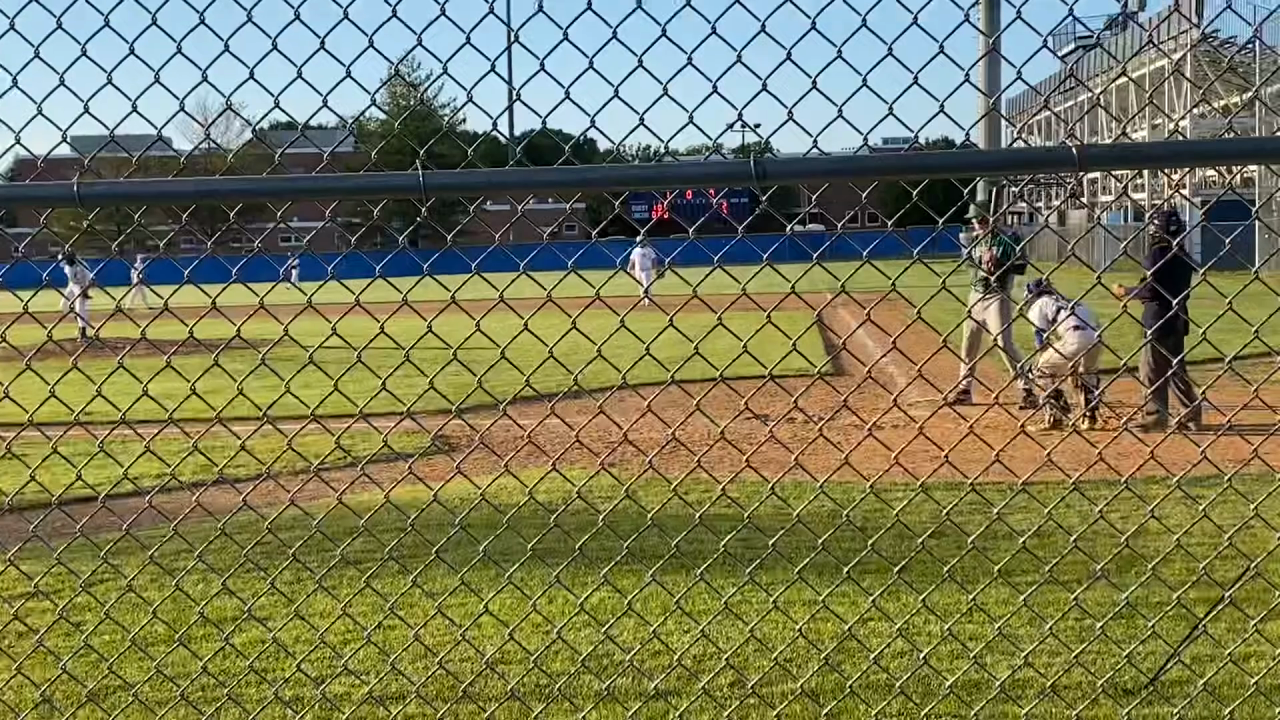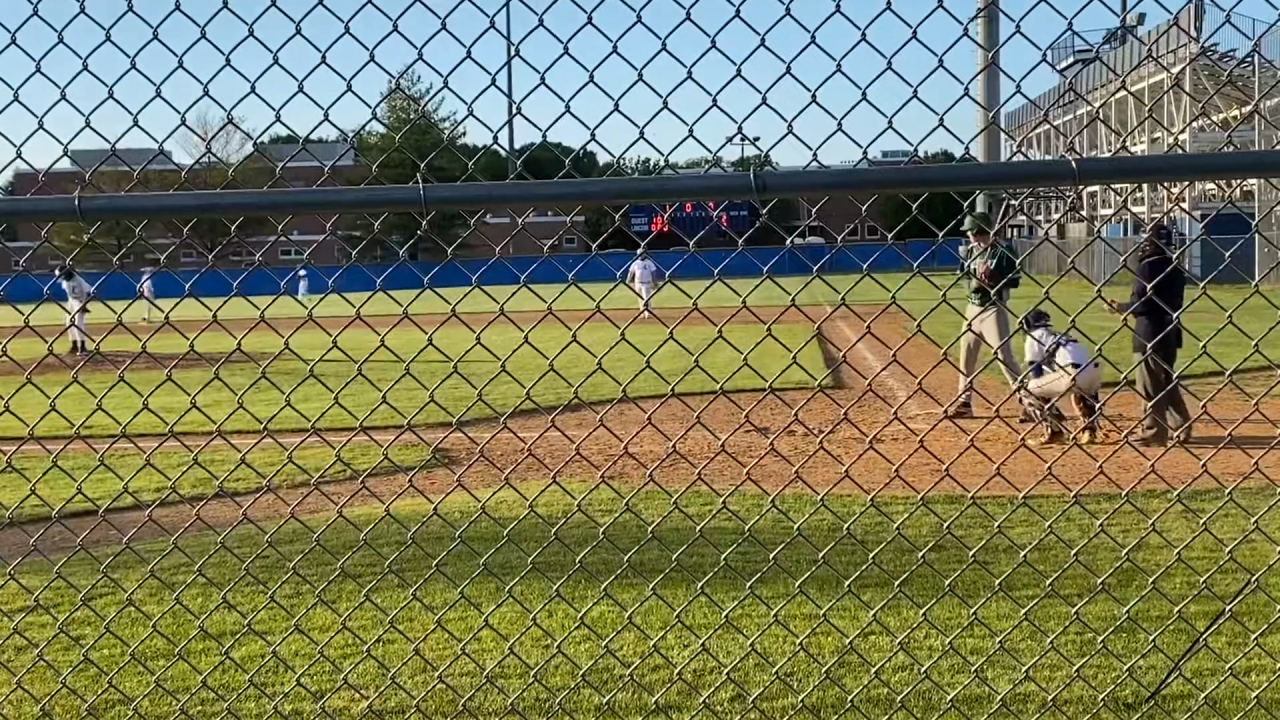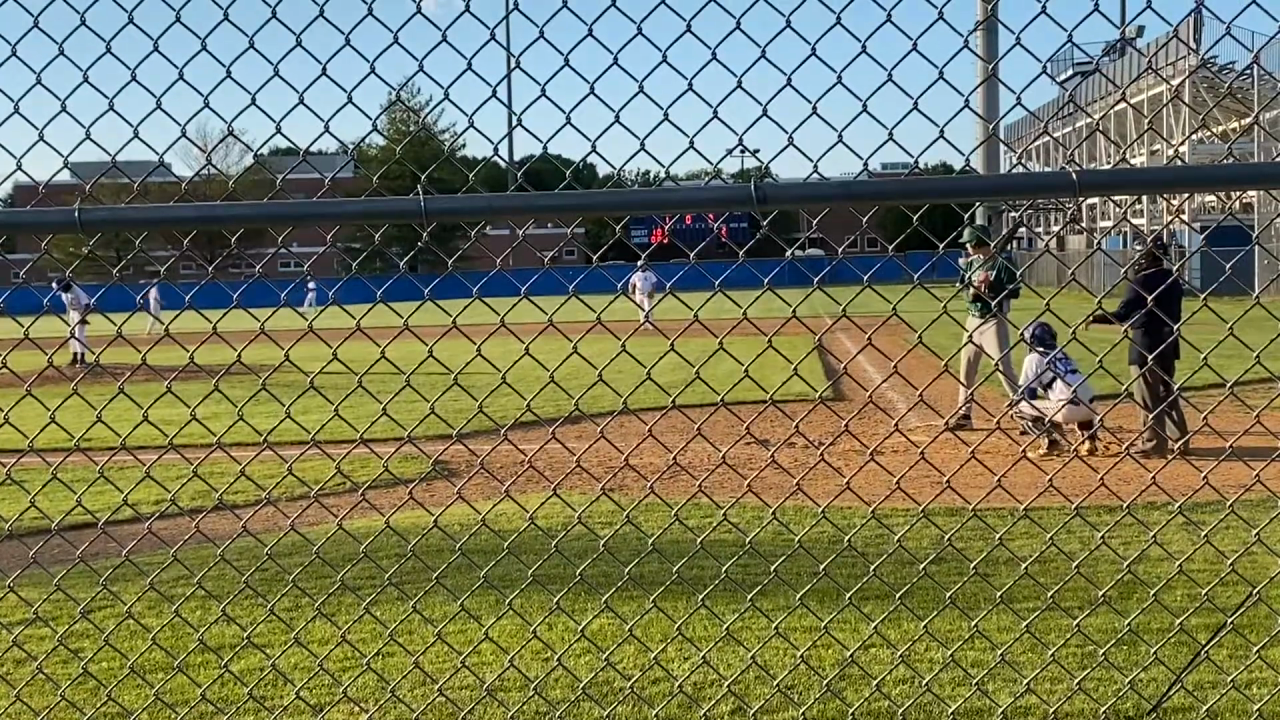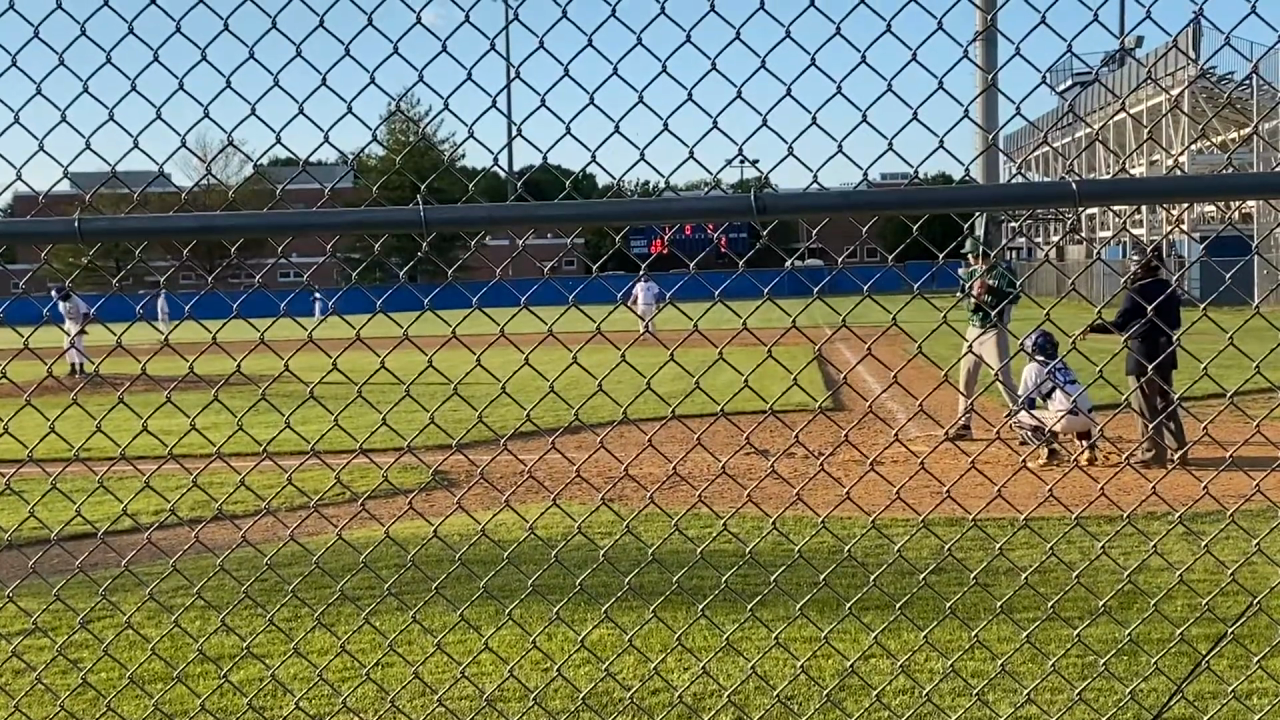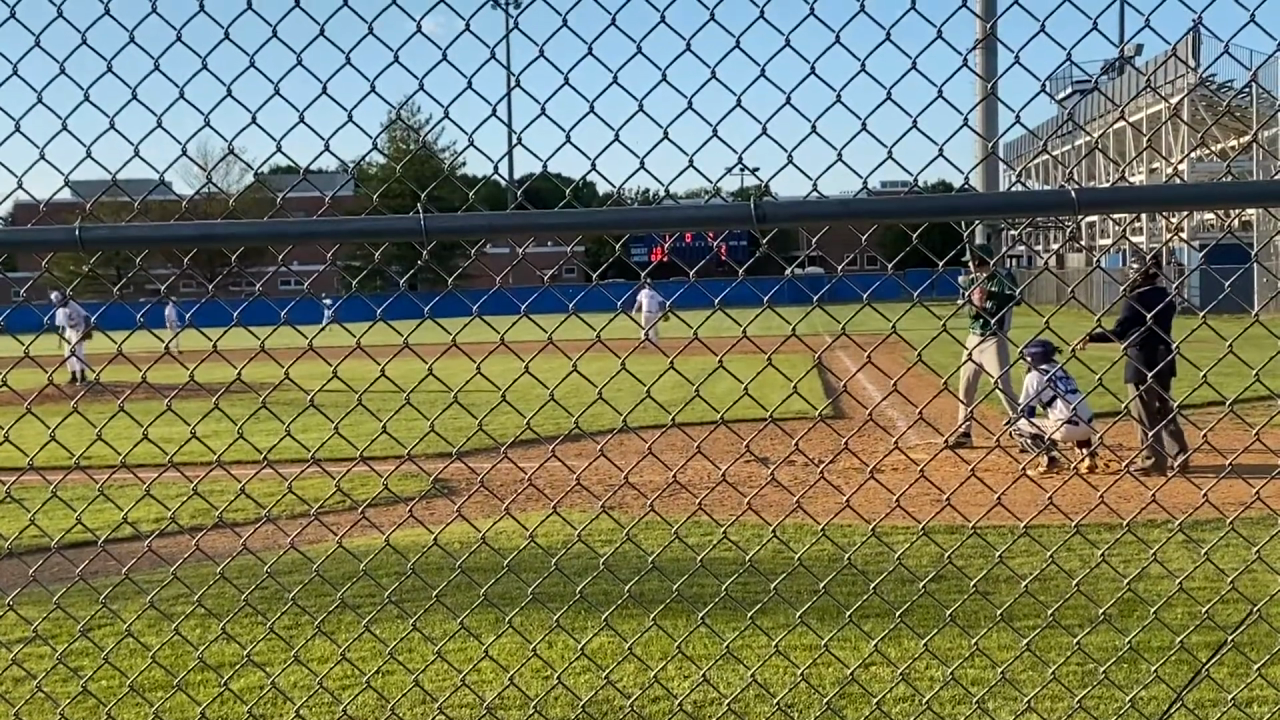
dt=0.3s
person 1, frame 1
left shoulder: (1157, 253)
right shoulder: (1182, 254)
left elbow: (1151, 289)
right elbow: (1177, 287)
left wrist: (1126, 291)
right wrist: (1134, 292)
left hip: (1158, 317)
right hip: (1177, 316)
left knee: (1152, 371)
right knee: (1176, 369)
left ankle: (1154, 418)
right ankle: (1192, 415)
person 1, frame 2
left shoulder: (1147, 268)
right shoulder: (1176, 268)
left elbow: (1140, 305)
right elbow: (1176, 302)
left wrist: (1117, 307)
left hip: (1149, 331)
right hip: (1170, 329)
left knee: (1150, 385)
right knee: (1168, 381)
left ankle: (1154, 432)
right ankle: (1181, 428)
person 1, frame 3
left shoulder: (1141, 281)
right shoulder: (1173, 279)
left elbow: (1123, 315)
right elbow: (1175, 315)
left wrist: (1095, 317)
left hip: (1146, 343)
right hip: (1168, 342)
left knee: (1148, 397)
right knee: (1167, 393)
left ankle: (1154, 444)
right ankle: (1178, 440)
person 1, frame 4
left shoulder: (1136, 291)
right shoulder: (1169, 289)
left elbow: (1120, 324)
right elbow: (1176, 323)
left wrist: (1091, 328)
left hip: (1143, 351)
right hip: (1165, 350)
left knee: (1146, 406)
right knee: (1167, 402)
left ankle: (1153, 454)
right ankle: (1177, 451)
person 1, frame 5
left shoulder: (1134, 299)
right shoulder: (1166, 297)
left elbow: (1118, 333)
left wrist: (1090, 337)
left hip: (1141, 359)
right hip: (1163, 358)
left knee: (1145, 414)
right knee: (1165, 409)
left ankle: (1153, 462)
right ankle: (1178, 457)
person 2, frame 1
left shoulder: (1009, 238)
right shoulder: (976, 238)
left elbow: (1021, 267)
right elbow: (970, 267)
left wrist: (998, 262)
right wrist: (983, 270)
left hip: (997, 297)
right hip: (976, 295)
left knee: (1004, 344)
right knee: (969, 342)
left ankle: (1028, 390)
right ankle: (964, 389)
person 2, frame 2
left shoulder: (1003, 251)
right shoulder: (970, 251)
left elbow: (1014, 281)
right elbow: (965, 281)
left wrist: (991, 275)
right wrist: (976, 281)
left hip: (993, 310)
right hip: (972, 308)
left knee: (1004, 356)
right knee: (966, 355)
right ankle: (964, 402)
person 2, frame 3
left shoulder: (1002, 262)
right shoulder: (970, 263)
left elbow: (1014, 291)
right elbow: (966, 295)
left wrist: (991, 284)
right wrist: (973, 289)
left hip: (994, 322)
right hip: (973, 320)
left knee: (1004, 368)
right knee: (967, 368)
right ankle: (964, 414)
person 2, frame 4
left shoulder: (1003, 271)
right shoulder: (970, 273)
left elbow: (1013, 296)
right elbow: (968, 305)
left wrist: (988, 289)
right wrist: (974, 297)
left hip: (994, 332)
right hip: (973, 330)
left knee: (1003, 378)
right knee: (966, 378)
right ankle: (963, 424)
person 2, frame 5
left shoulder: (1003, 277)
right shoulder: (970, 281)
left elbow: (1015, 299)
right elbow: (970, 313)
left wrist: (988, 294)
right wrist: (975, 304)
left hip: (995, 340)
right hip: (974, 338)
left knee: (1003, 386)
right knee: (966, 386)
right ankle: (964, 432)
